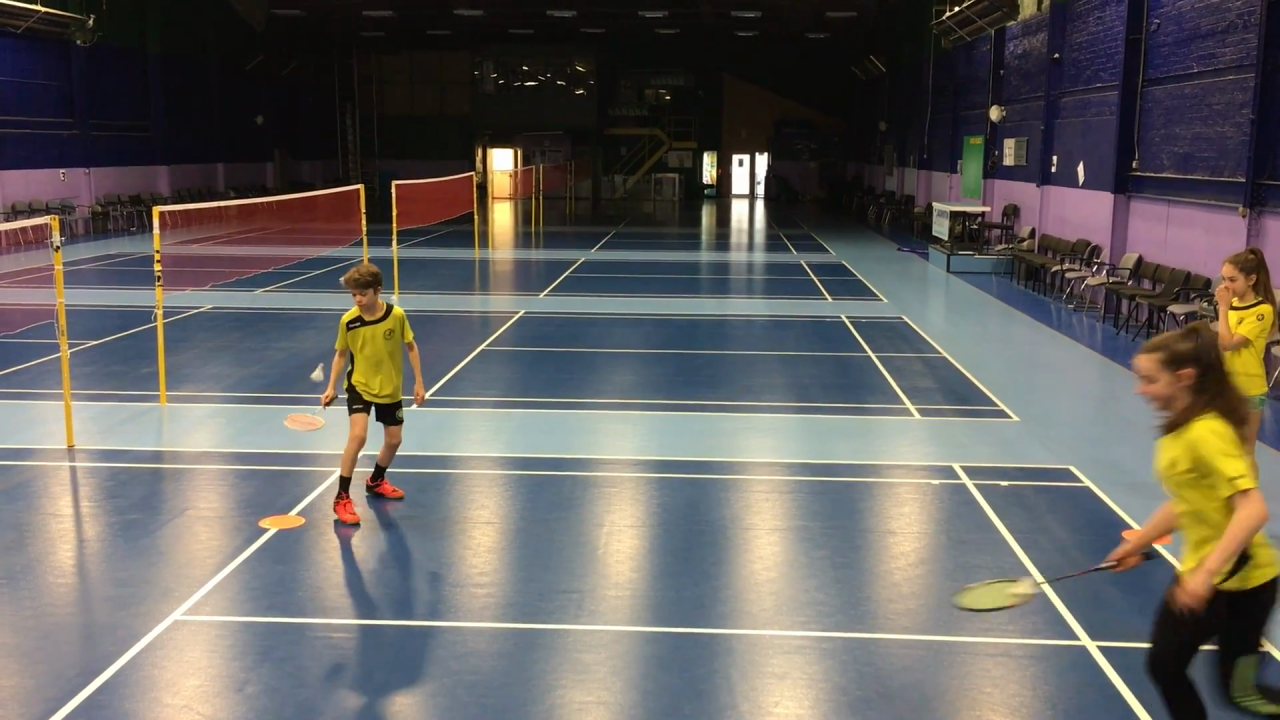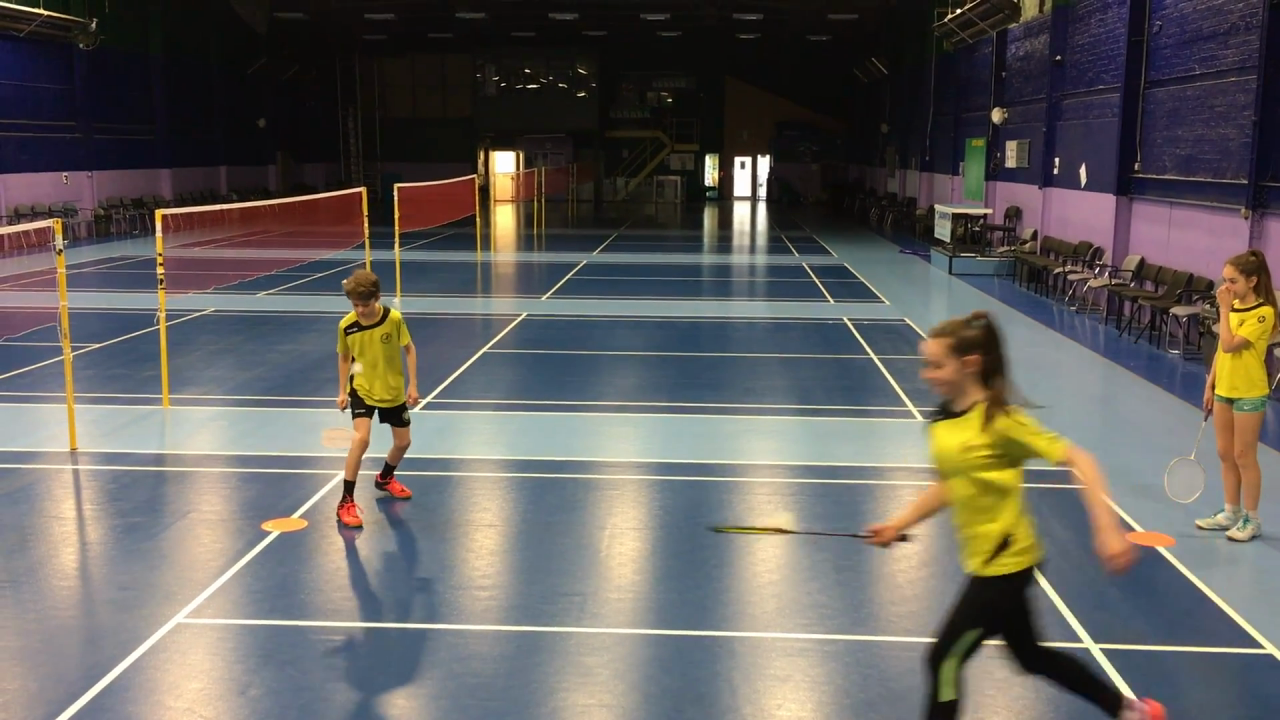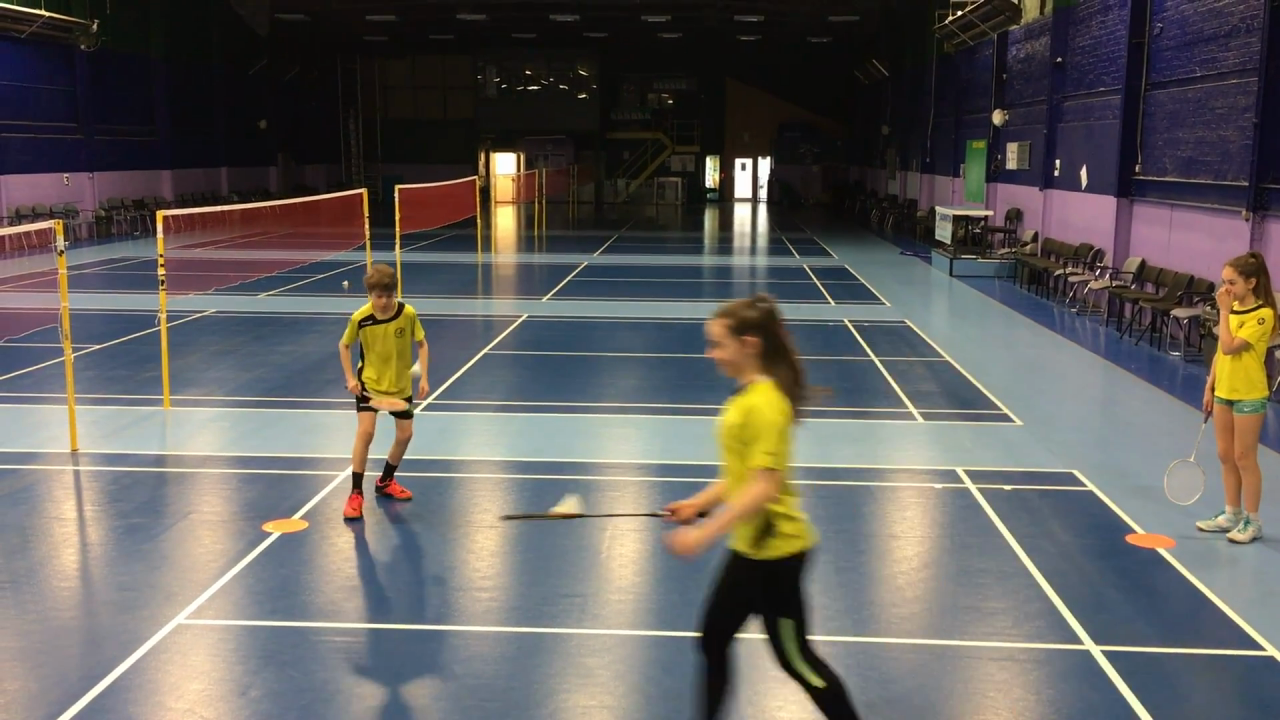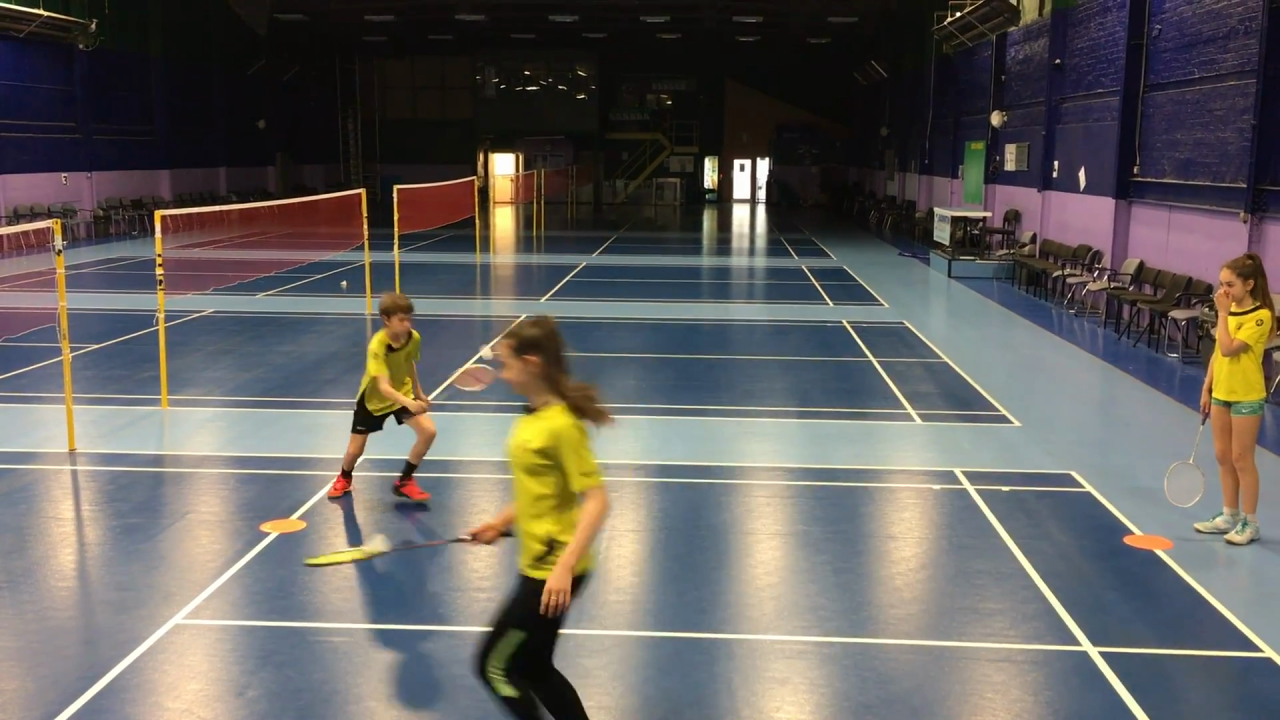
dt=0.3s
person 1, frame 1
left shoulder: (1207, 434)
right shoulder: (1176, 431)
left wrist: (1208, 573)
right wrist: (1139, 539)
left hip: (1243, 579)
right hip: (1197, 572)
right knee: (1163, 668)
person 1, frame 2
left shoulder: (999, 420)
right shoulder: (945, 419)
left elbow: (1079, 461)
left wrist: (1107, 529)
right wrist: (899, 523)
left hip: (1004, 563)
right hip: (987, 562)
left knee: (944, 661)
right knee: (1030, 656)
person 1, frame 3
left shoulder: (765, 403)
right shoulder: (746, 397)
left elbow: (765, 486)
left wrist: (699, 531)
right wrist: (700, 503)
left hip: (776, 550)
right hip: (751, 547)
left knee: (793, 657)
right knee: (713, 638)
person 1, frame 4
left shoulder: (562, 425)
right shoulder: (536, 417)
left elbow: (595, 501)
left wrist: (564, 567)
right wrist: (502, 520)
left hip: (552, 571)
right hip: (540, 566)
left knee: (494, 666)
right knee: (535, 668)
person 2, frame 1
left shoulder: (1262, 311)
right shoulder: (1231, 307)
left elbow: (1228, 343)
left wrist: (1222, 308)
left hip: (1249, 390)
left knee: (1243, 452)
person 2, frame 2
left shoulder: (1263, 313)
right shoulder: (1232, 307)
left elbow: (1229, 345)
left wrist: (1224, 310)
right wrist: (1210, 385)
left hip: (1249, 394)
right hip: (1224, 390)
left knee: (1244, 456)
right knee: (1225, 454)
left ankle: (1251, 519)
right ankle: (1231, 512)
person 2, frame 3
left shoulder: (1262, 315)
right shoulder: (1232, 309)
left elbow: (1229, 347)
left wrist: (1223, 312)
right wrist: (1210, 387)
left hip: (1249, 395)
right hip: (1223, 391)
left knee: (1244, 458)
right knee: (1226, 456)
left ankle: (1252, 521)
right ankle: (1232, 514)
person 2, frame 4
left shoulder: (1260, 316)
right shoulder: (1229, 310)
left elbow: (1228, 349)
left wrist: (1222, 314)
right wrist: (1207, 389)
left hip: (1247, 397)
right hip: (1221, 393)
left knee: (1242, 459)
right knee: (1223, 457)
left ankle: (1249, 523)
right ankle: (1230, 515)
person 3, frame 1
left shoulder: (397, 315)
right shoulder: (348, 320)
left elbow: (411, 347)
right elbow: (341, 354)
left wrist: (419, 382)
right wrist: (331, 387)
left hip: (390, 388)
right hip: (360, 386)
left knee: (393, 441)
right knee: (358, 436)
left ankle: (376, 481)
right ankle: (342, 498)
person 3, frame 2
left shoulder: (394, 319)
right shoulder: (346, 326)
left elbow: (409, 350)
right elbow: (344, 359)
left wrist: (413, 385)
right wrist: (342, 391)
left hip: (393, 390)
right hip: (362, 390)
left knee: (403, 442)
right knee: (361, 439)
left ankle: (385, 478)
right ankle: (347, 501)
person 3, frame 3
left shoulder: (408, 314)
right shoulder: (360, 318)
left elbow: (422, 345)
right elbow: (343, 346)
left wrist: (423, 379)
right wrist: (350, 378)
left hip: (400, 385)
right hip: (370, 384)
left knee: (404, 436)
right knee: (365, 432)
left ankle: (385, 481)
right ankle: (356, 494)
person 3, frame 4
left shoulder: (413, 338)
right shoulder: (377, 347)
right elbow: (383, 387)
left wrist: (419, 392)
right wrist: (408, 404)
left hip: (403, 393)
right hip: (373, 399)
left knee: (429, 431)
right knee: (355, 450)
left ankle: (405, 480)
right ankle: (344, 478)
